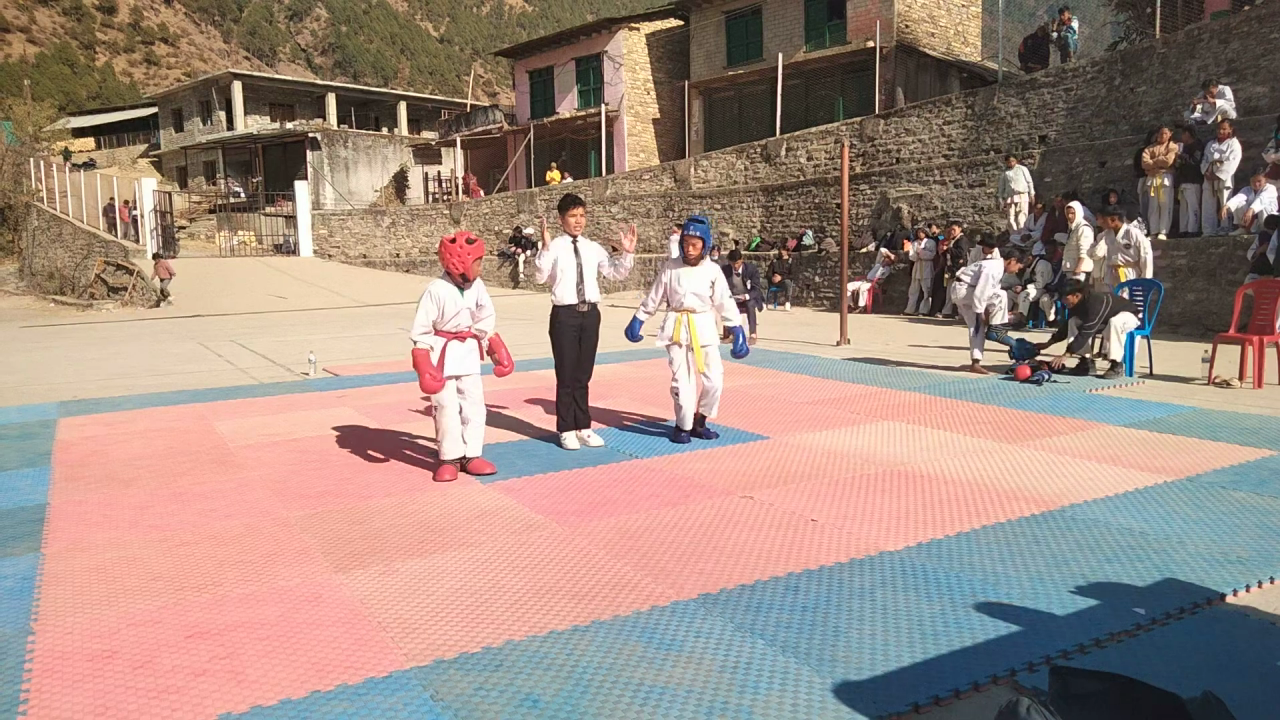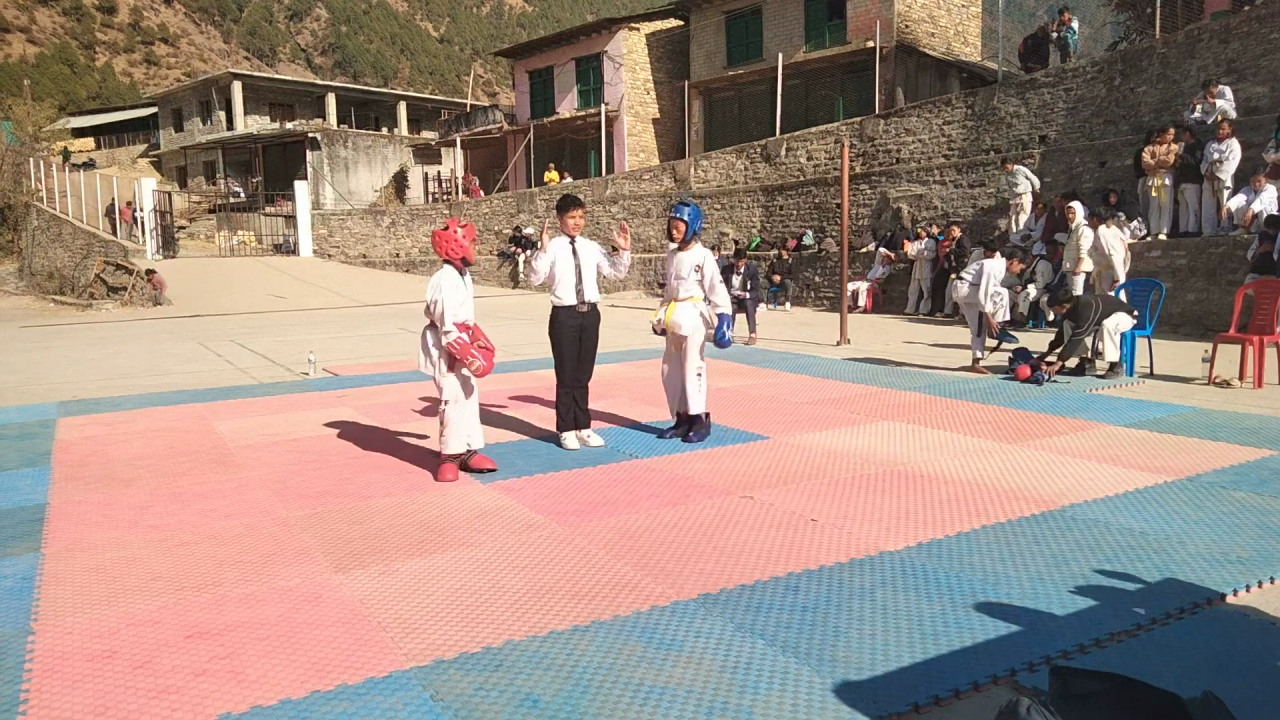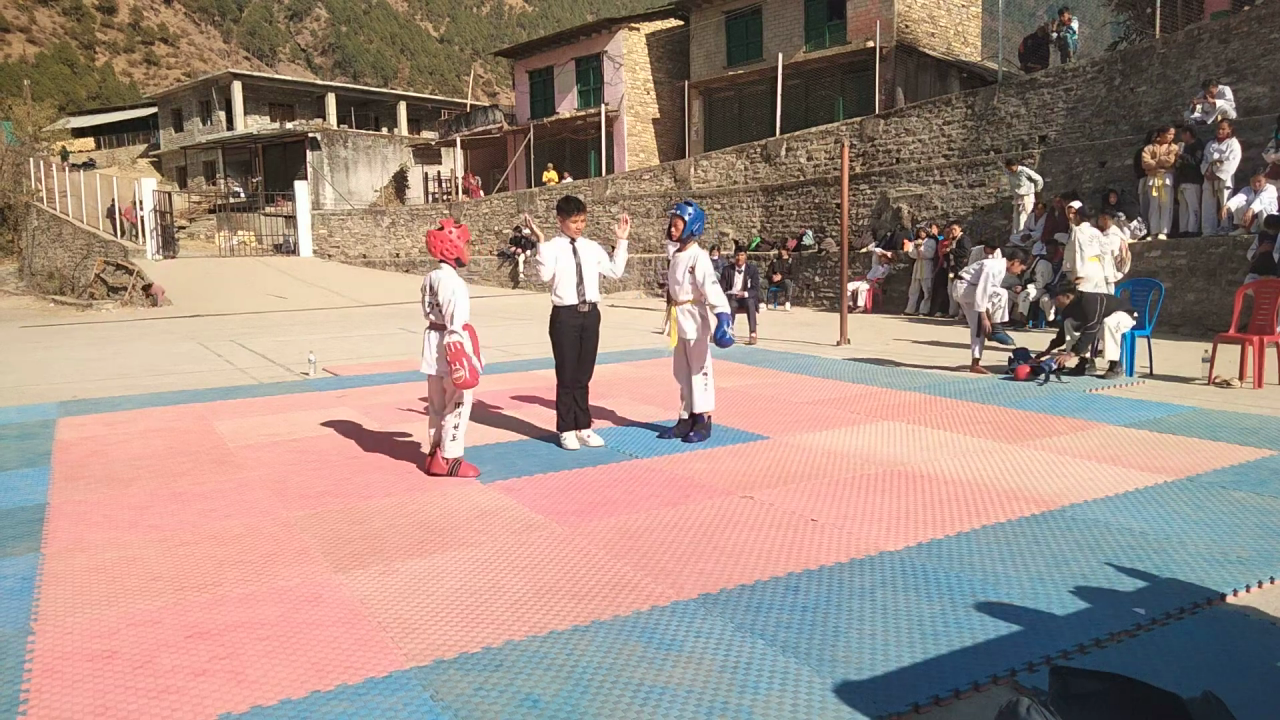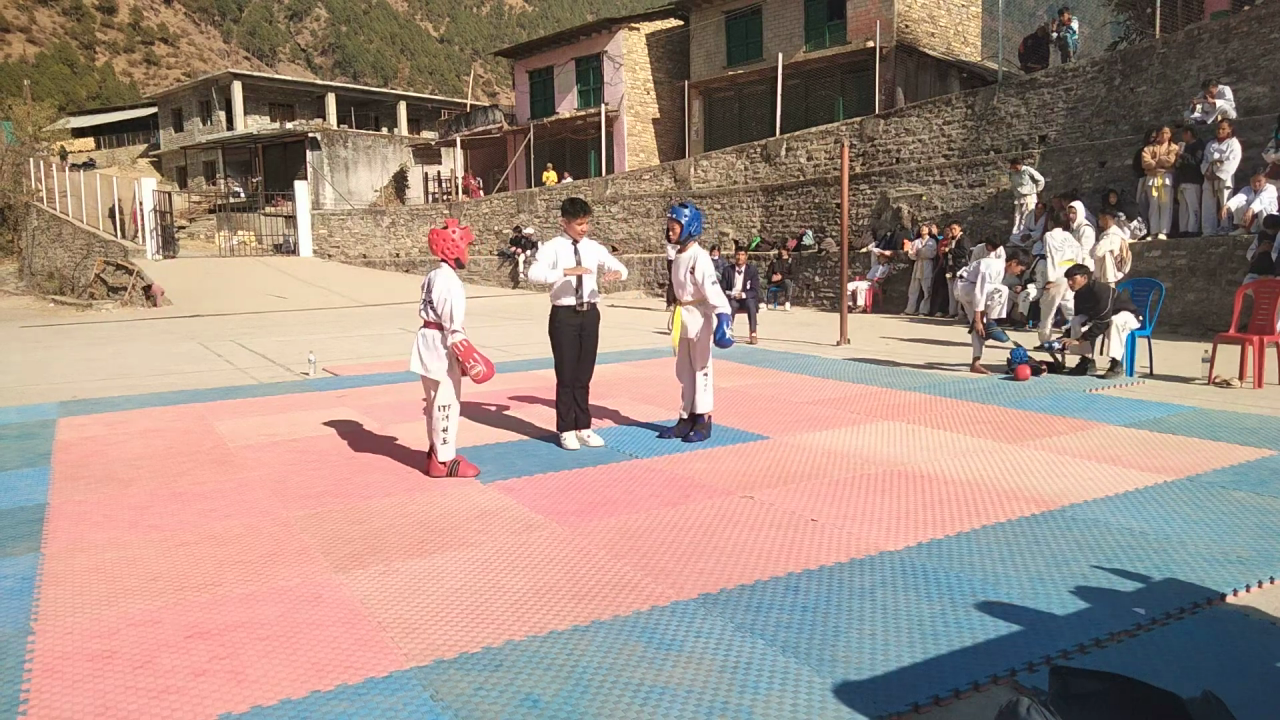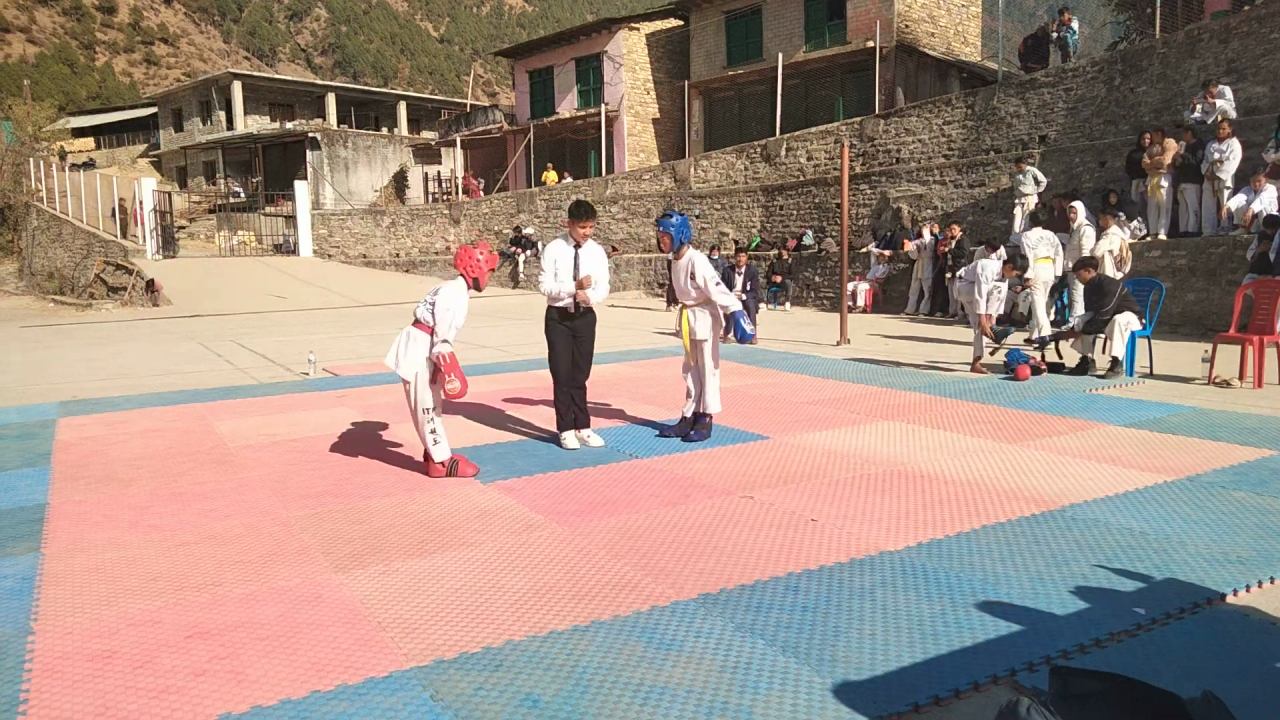
dt=0.3s
person 1, frame 1
left shoulder: (594, 248)
right shoulder: (555, 248)
left elbow: (617, 274)
right elbow: (540, 277)
left wrist: (628, 252)
right wrist: (545, 248)
left hip: (590, 313)
right hip: (564, 314)
left knee: (583, 375)
right knee: (566, 375)
left ankle: (583, 427)
right ankle: (566, 430)
person 1, frame 2
left shoulder: (592, 248)
right shoulder: (552, 248)
left elbow: (617, 273)
right elbow: (535, 279)
left wrist: (624, 250)
right wrist: (542, 250)
left hip: (590, 313)
right hip: (564, 315)
left knee: (583, 375)
right knee: (566, 375)
left ankle: (583, 427)
right ankle: (566, 430)
person 1, frame 3
left shoulder: (592, 247)
right shoulder: (552, 247)
left elbow: (615, 272)
right elbow: (544, 275)
left wrist: (622, 241)
right wrist: (540, 243)
left hip: (590, 313)
right hip: (565, 314)
left knee: (584, 375)
right knee: (566, 375)
left ankle: (583, 427)
right ankle: (566, 430)
person 1, frame 4
left shoulder: (594, 247)
right shoulder: (552, 247)
left elbow: (619, 267)
right elbow: (534, 273)
left wrist: (617, 272)
right wrist: (567, 271)
left hip: (589, 314)
right hip: (564, 314)
left knee: (584, 375)
right knee: (566, 375)
left ankle: (583, 427)
right ankle: (566, 430)
person 1, frame 5
left shoulder: (597, 252)
right shoulder: (554, 249)
left elbow: (603, 287)
right elbow: (546, 286)
left wrist: (589, 297)
right wrist: (574, 287)
left hip: (584, 317)
right hip: (558, 316)
left knee: (580, 375)
right knee: (561, 374)
left ankle: (582, 428)
right ankle: (566, 430)
person 2, frame 1
left shoulder: (476, 287)
right shoulder: (436, 291)
left elbow: (485, 319)
right elbow: (420, 333)
left wrist: (496, 350)
right wrist: (423, 366)
left hip: (467, 350)
right hip: (441, 353)
left knee: (473, 405)
right knee: (446, 409)
left ankle: (470, 455)
right ankle: (448, 459)
person 2, frame 2
left shoulder: (464, 276)
right shoulder: (443, 281)
right elbow: (447, 328)
left wrist: (479, 340)
right wrist: (468, 354)
left hip: (461, 344)
right hip: (443, 347)
left knee: (468, 399)
right knee: (453, 401)
left ankle: (470, 451)
right ankle: (449, 456)
person 2, frame 3
left shoulder: (432, 277)
right shoulder: (453, 281)
right elbow: (455, 324)
right wrist: (460, 359)
left hip: (434, 341)
right hip: (448, 344)
left knee: (439, 404)
right knee: (457, 403)
left ankle: (437, 455)
right ankle: (448, 459)
person 2, frame 4
left shoulder: (433, 276)
right shoulder: (449, 281)
right elbow: (453, 324)
right wrist: (468, 357)
left hip: (428, 341)
right hip: (442, 347)
left knee: (437, 405)
right knee: (446, 405)
left ankle: (438, 454)
right ankle: (444, 461)
person 2, frame 5
left shoulder: (451, 288)
right shoulder: (457, 295)
right elbow: (443, 336)
left wrist: (444, 367)
right wrist: (448, 370)
left hip: (418, 345)
right hip: (422, 349)
left knee: (429, 406)
right knee: (428, 407)
left ankle: (437, 453)
right ankle: (441, 461)
person 3, frame 1
left shoulder: (712, 270)
right shoulder: (670, 267)
left elbow: (724, 302)
right elbow: (654, 296)
left wrist: (736, 331)
right wrist: (640, 319)
left hip: (703, 327)
right hip: (676, 328)
left knee: (712, 379)
right knee: (681, 379)
left ankle: (700, 421)
right ankle: (684, 424)
person 3, frame 2
left shoulder: (703, 255)
right shoulder: (672, 255)
left elbow: (717, 289)
left wrist: (724, 319)
right wrist: (661, 315)
left hip: (694, 314)
right hip: (674, 316)
left knee: (692, 369)
right knee: (669, 369)
left ankle: (699, 421)
right ankle: (682, 419)
person 3, frame 3
left shoulder: (698, 256)
right shoulder: (677, 254)
left elbow: (712, 288)
left wrist: (723, 318)
left hip: (696, 318)
right hip: (679, 318)
left knee: (699, 369)
right knee: (682, 371)
left ankle: (703, 421)
right ankle: (687, 419)
person 3, frame 4
left shoulder: (699, 256)
right shoulder: (680, 255)
left elbow: (712, 289)
left wrist: (723, 318)
left hip: (699, 318)
right hip: (683, 318)
left knee: (701, 369)
right knee: (685, 370)
left ankle: (703, 421)
right ankle: (687, 419)
person 3, frame 5
left shoulder: (696, 261)
right shoulder: (676, 260)
left elbow: (718, 289)
left wrist: (736, 314)
left hip: (706, 318)
right hip: (689, 319)
left knee: (708, 369)
right knee: (690, 369)
left ankle: (705, 421)
right ankle: (689, 418)
